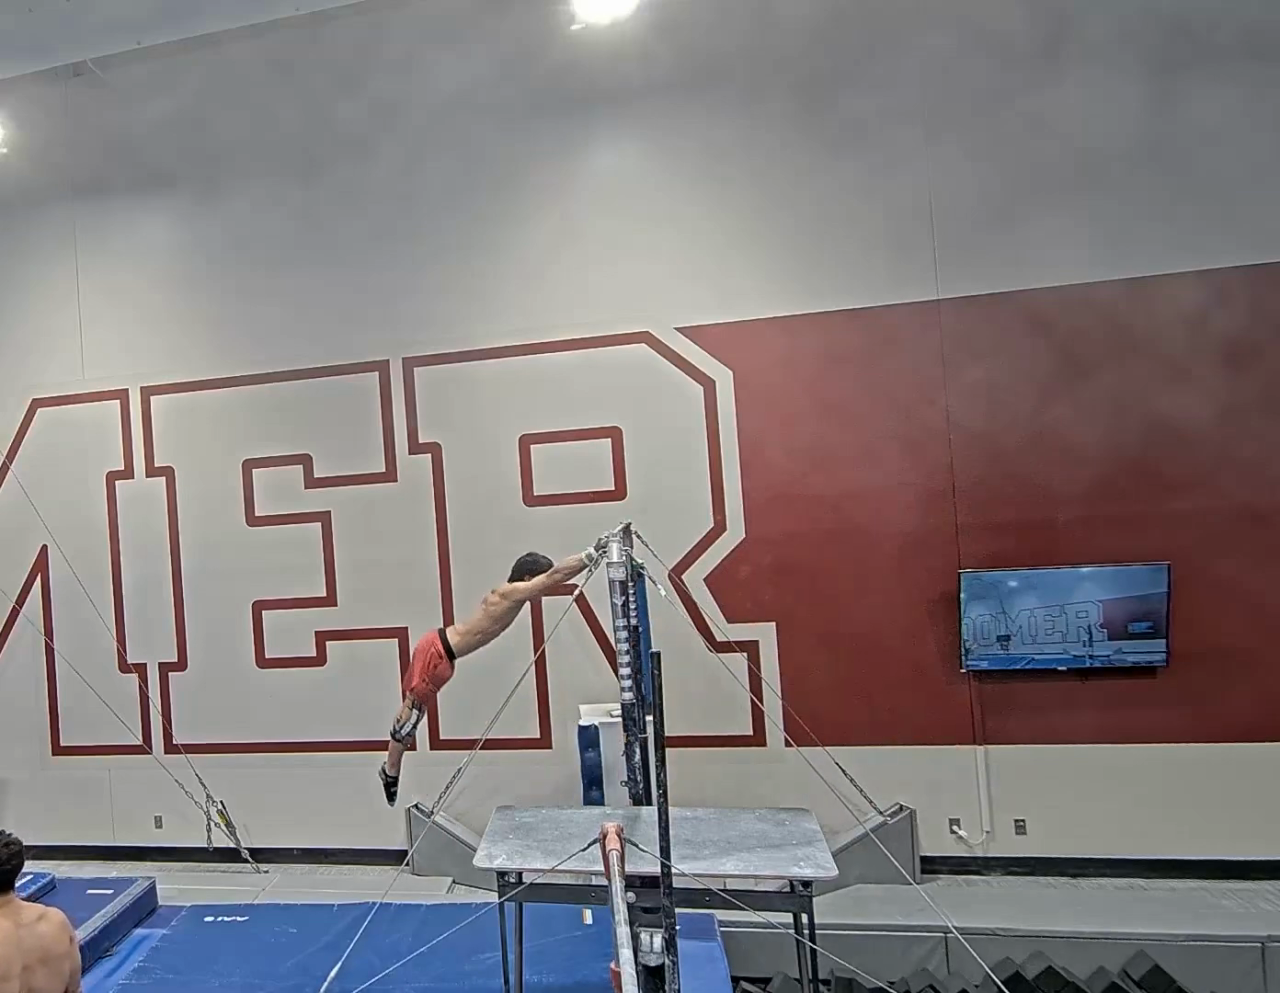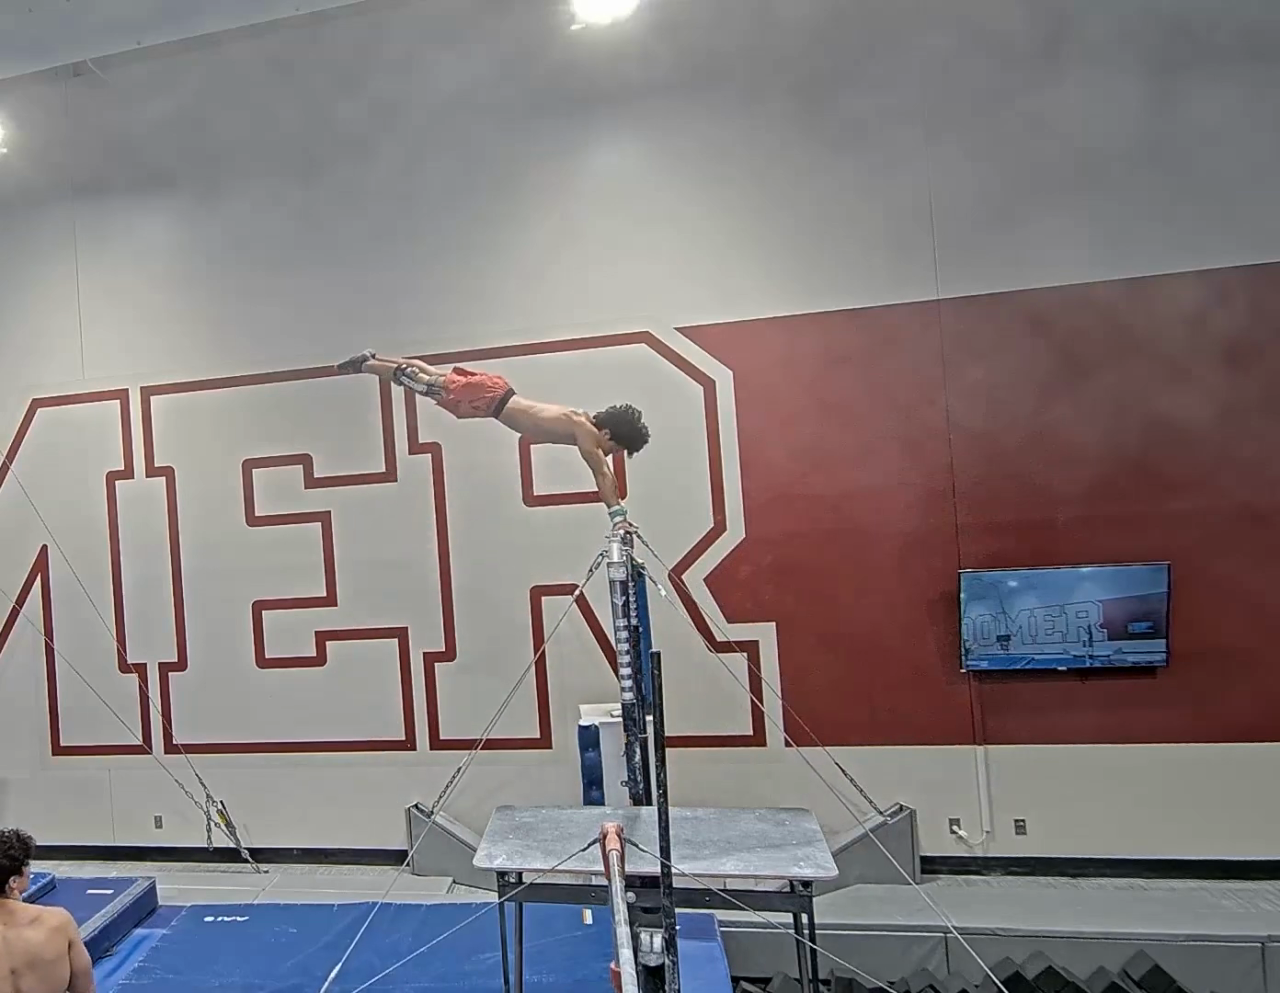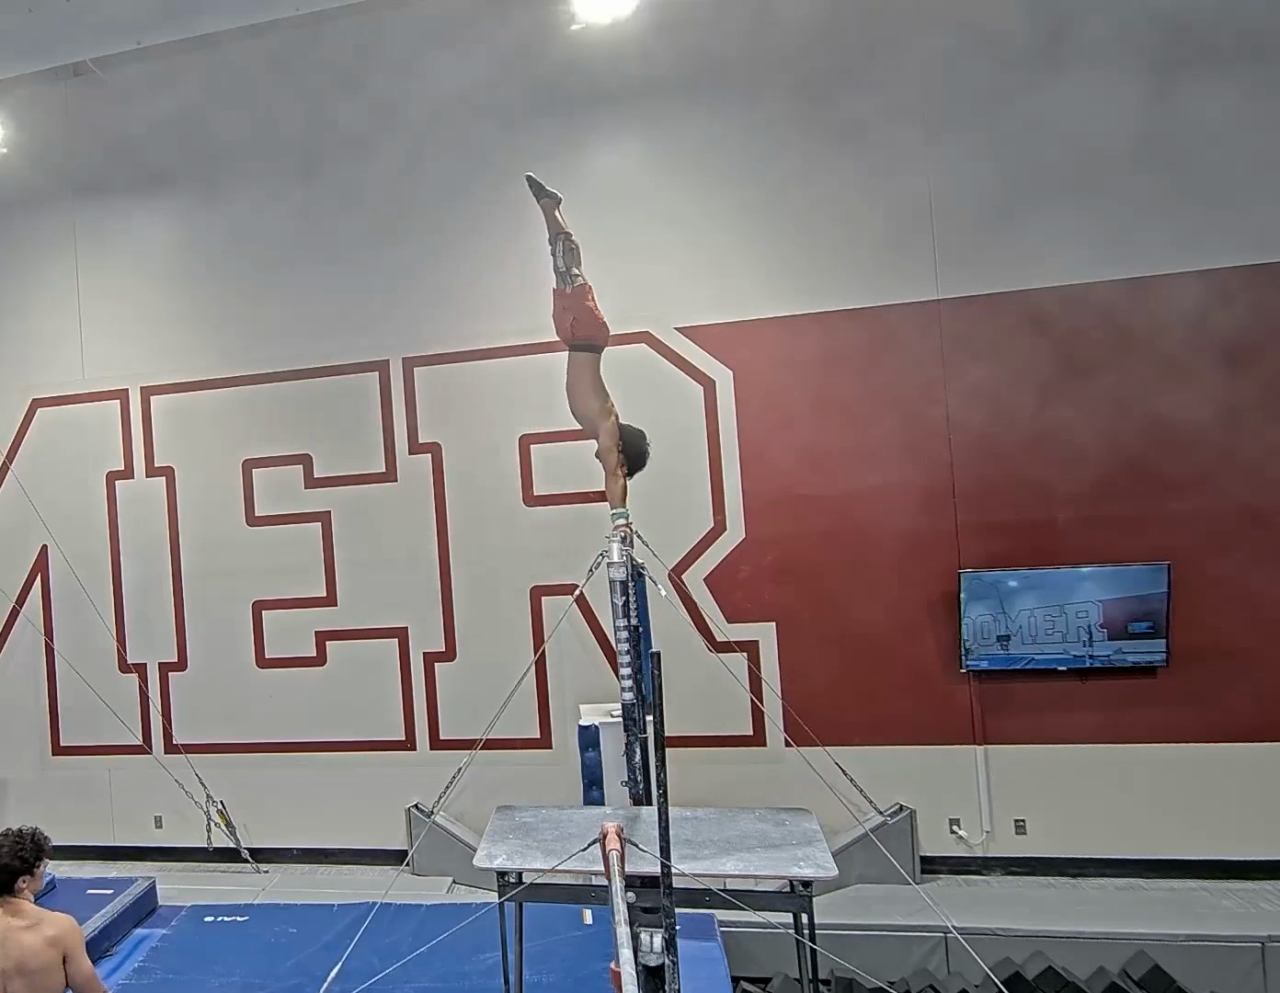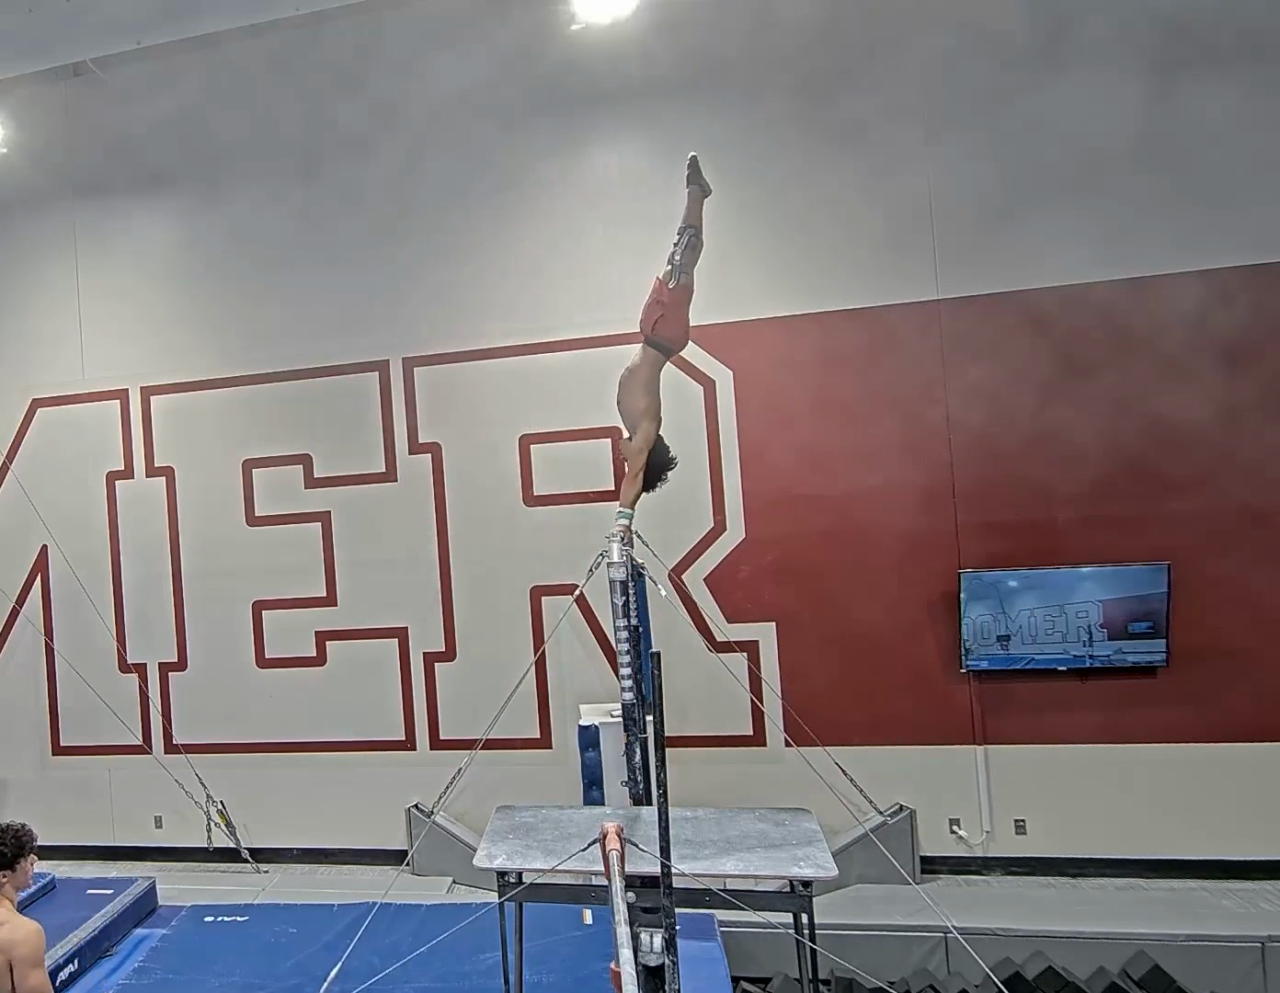
dt=0.4s
person 1, frame 1
left shoulder: (514, 591)
right shoulder: (514, 592)
left elbow: (553, 577)
right elbow: (555, 576)
left wrist: (593, 552)
right wrist: (594, 552)
left hip: (440, 649)
right hip: (436, 654)
left knee: (410, 713)
right knee: (410, 715)
left ankle: (391, 769)
right ankle: (391, 770)
person 1, frame 2
left shoulder: (583, 424)
right shoulder: (584, 431)
left elbow: (600, 469)
right elbow: (603, 473)
left wrist: (616, 510)
right wrist: (619, 515)
left hip: (497, 397)
right hip: (489, 397)
left knee: (428, 375)
right knee: (424, 383)
left ankle: (370, 361)
right ankle: (367, 364)
person 1, frame 3
left shoulder: (608, 428)
right shoulder: (607, 429)
left elbow: (617, 477)
right elbow: (616, 477)
left wrist: (620, 516)
right wrist: (620, 517)
left hip: (584, 339)
right hip: (582, 335)
right knee: (568, 274)
person 1, frame 4
left shoulder: (644, 433)
left elbow: (632, 480)
left wrist: (622, 520)
right wrist: (622, 519)
left hip: (659, 337)
right hip: (659, 337)
left knee: (680, 273)
left ankle: (695, 192)
